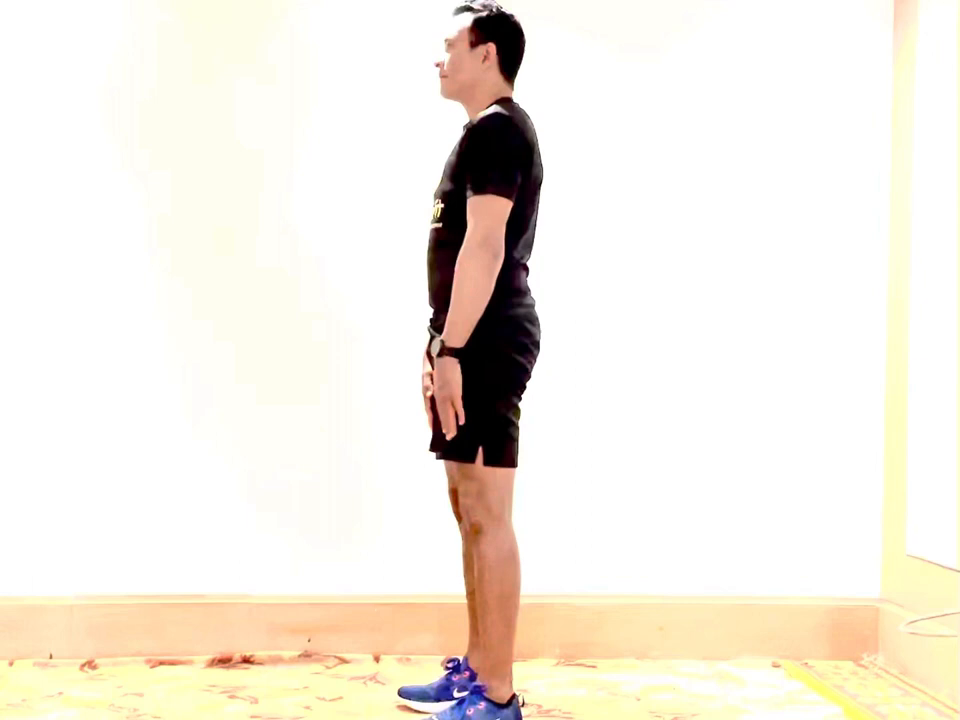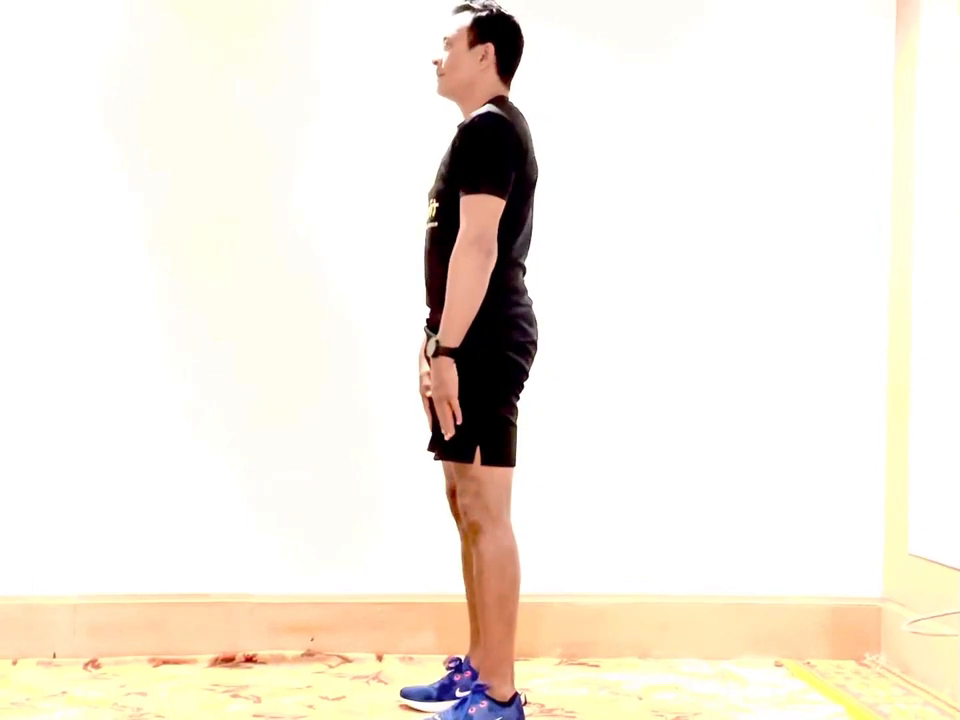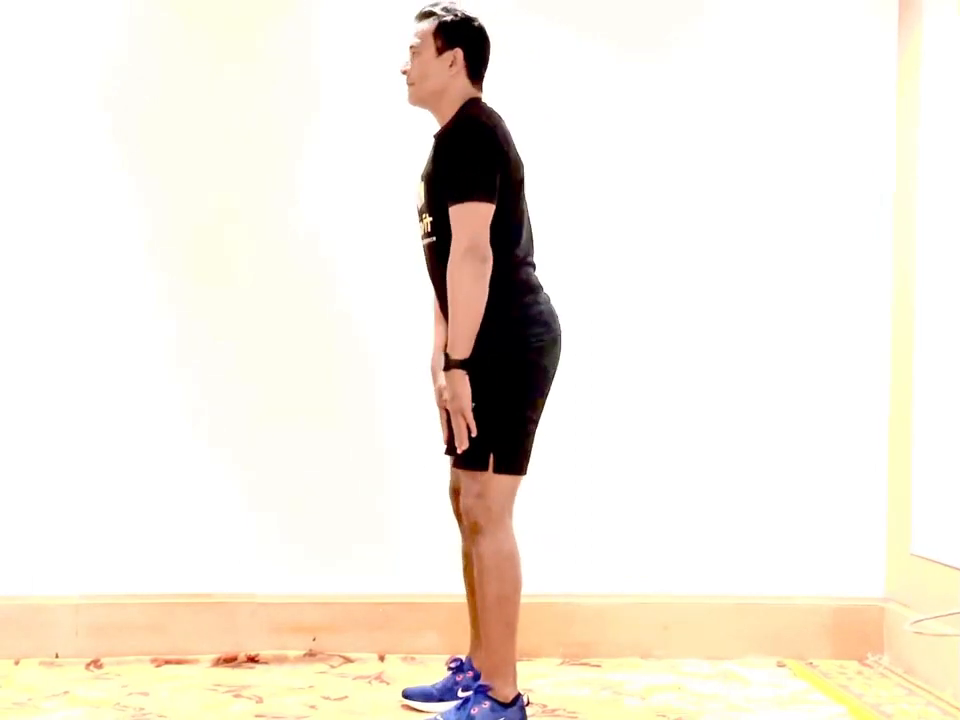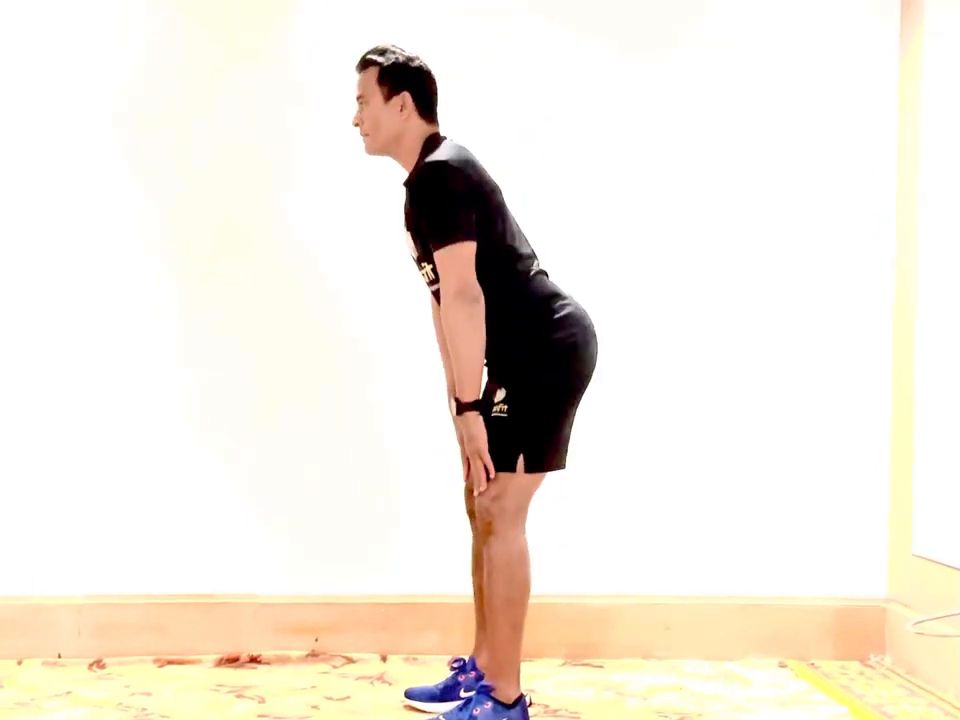
dt=0.5s
person 1, frame 1
left shoulder: (495, 127)
right shoulder: (490, 130)
left elbow: (485, 246)
left wrist: (452, 352)
right wrist: (445, 349)
left hip: (487, 345)
right hip: (474, 343)
left knee: (486, 513)
right knee: (470, 509)
person 1, frame 2
left shoulder: (487, 127)
right shoulder: (489, 130)
left elbow: (477, 245)
left wrist: (447, 350)
right wrist: (442, 345)
left hip: (483, 344)
right hip: (472, 342)
left knee: (484, 512)
right knee: (467, 507)
person 1, frame 3
left shoulder: (468, 132)
right shoulder: (459, 136)
left elbow: (472, 254)
left wrist: (457, 364)
right wrist: (446, 355)
left hip: (507, 347)
right hip: (492, 345)
left knee: (485, 512)
right knee: (468, 506)
person 1, frame 4
left shoulder: (439, 174)
right shoulder: (434, 174)
left elbow: (463, 295)
right elbow: (452, 297)
left wrist: (469, 408)
right wrist: (460, 395)
left hip: (546, 351)
right hip: (531, 351)
left knee: (499, 512)
right knee: (484, 506)
